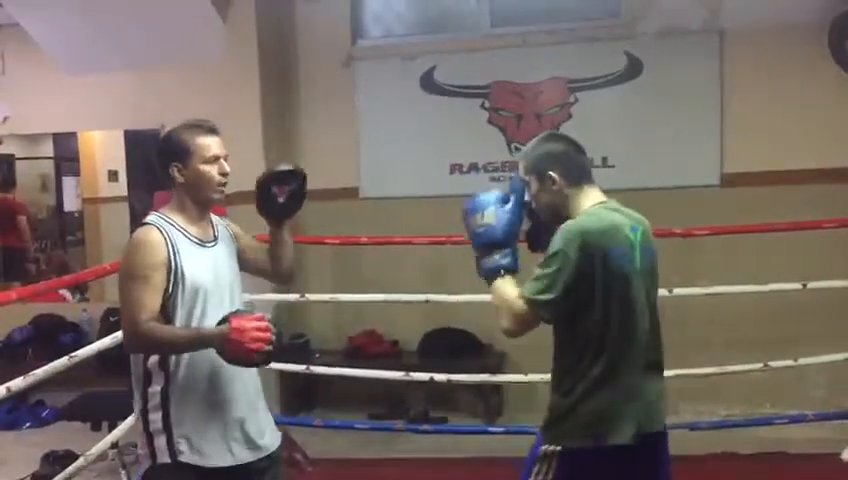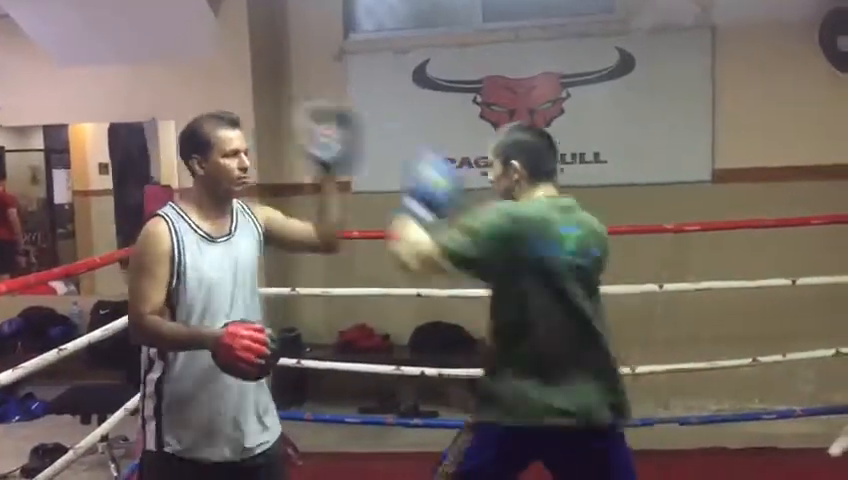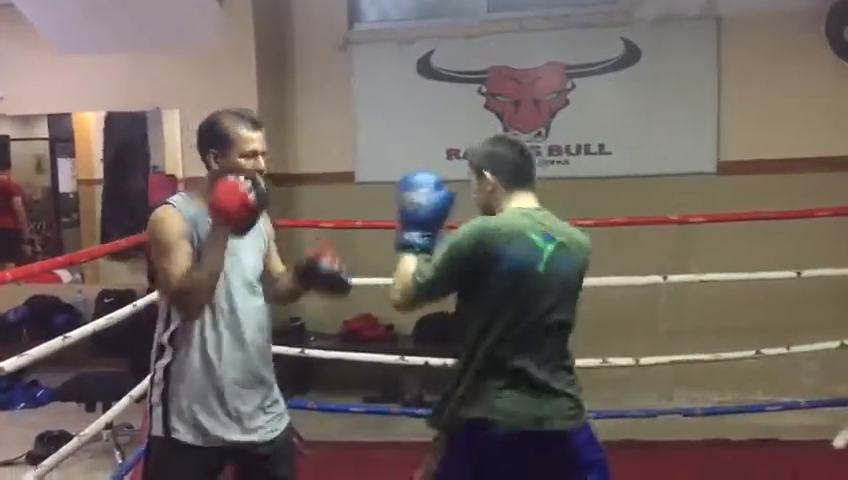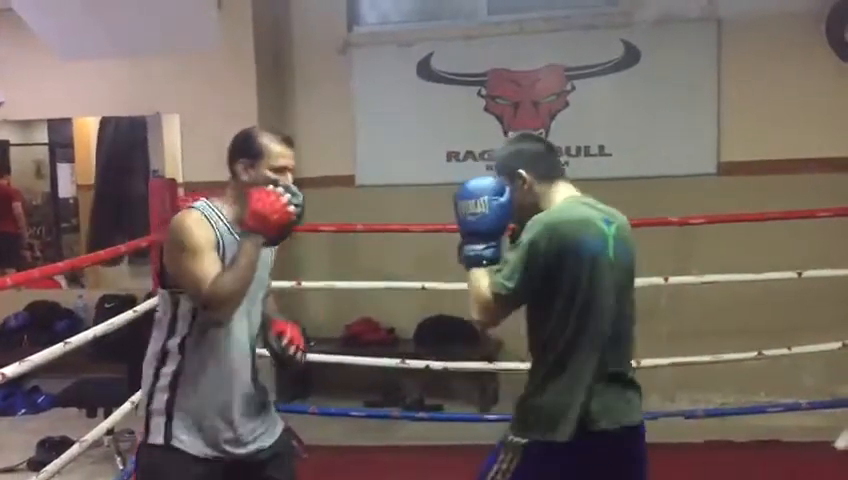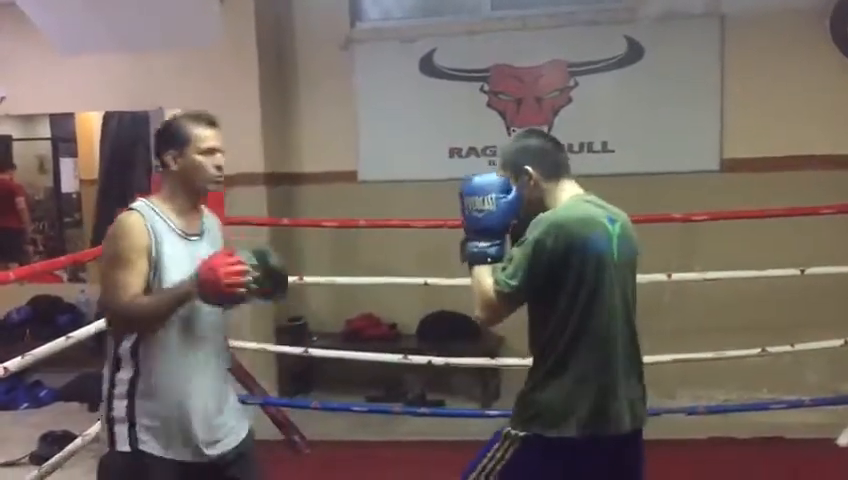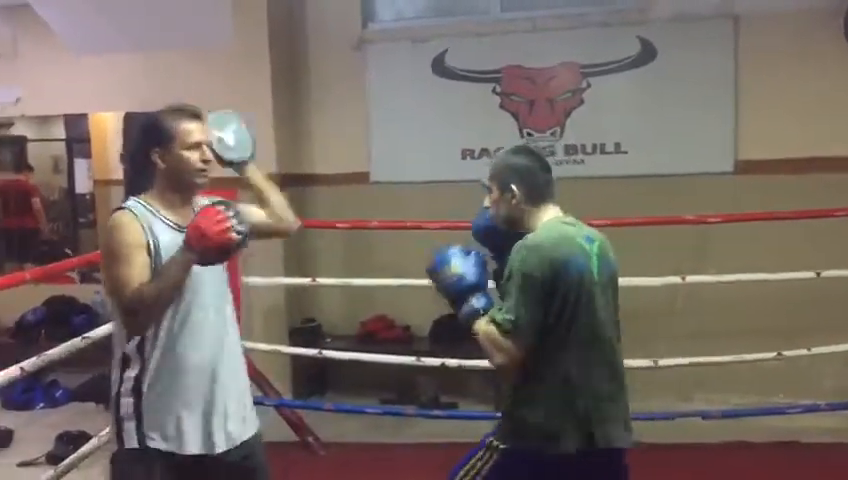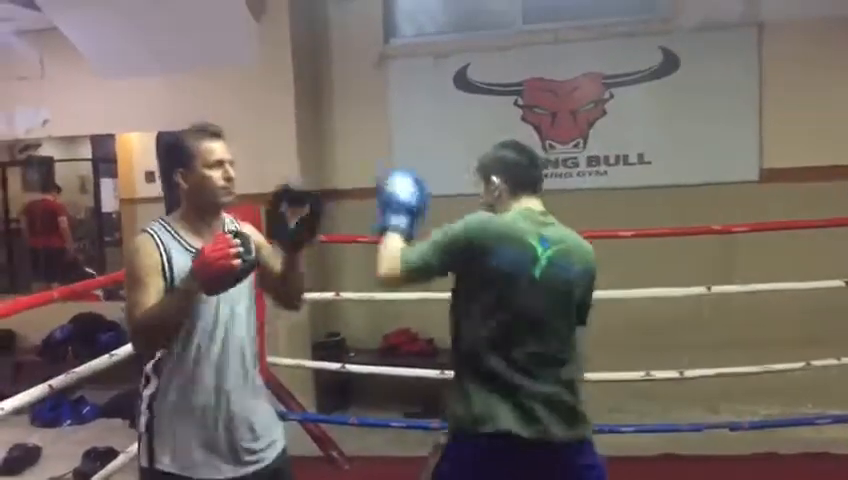
dt=0.3s
person 1, frame 1
left shoulder: (225, 231)
right shoulder: (151, 241)
left elbow: (282, 271)
right elbow: (137, 333)
left wrist: (280, 221)
right wrist: (216, 336)
right hip: (182, 429)
person 1, frame 2
left shoulder: (253, 218)
right shoulder: (162, 232)
left elbow: (326, 239)
right elbow: (142, 324)
left wrist: (328, 174)
right wrist: (212, 339)
right hip: (182, 423)
person 1, frame 3
left shoulder: (256, 215)
right shoulder: (172, 219)
left elbow: (276, 288)
right elbow: (187, 303)
left wrist: (309, 274)
right wrist: (221, 231)
left hip: (256, 399)
right hip: (191, 404)
person 1, frame 4
left shoulder: (266, 229)
right shoulder: (192, 225)
right elbow: (217, 306)
left wrist: (276, 326)
right wrist: (255, 236)
left hip: (247, 410)
right hip: (184, 417)
person 1, frame 5
left shoulder: (211, 222)
right shoulder: (133, 226)
right elbow: (120, 317)
left wrist: (246, 285)
right wrist: (196, 285)
right hip: (147, 419)
person 1, frame 6
left shoulder: (211, 212)
right shoulder: (128, 223)
left elbow: (287, 224)
right elbow: (136, 313)
left wrist: (247, 169)
right wrist: (190, 251)
left hip: (222, 404)
right hip: (155, 417)
person 1, frame 7
left shoulder: (241, 233)
right shoulder: (150, 246)
left elbow: (291, 300)
right elbow: (143, 338)
left wrist: (294, 246)
right wrist: (196, 280)
right hip: (179, 438)
person 2, frame 1
left shoulder: (578, 234)
right shoulder: (636, 225)
left elbow: (515, 321)
left wrist: (495, 254)
right wrist: (543, 233)
left hip: (586, 427)
right hip: (645, 418)
person 2, frame 2
left shoulder: (508, 220)
right shoulder: (593, 231)
left elbow: (413, 255)
left wrist: (417, 204)
left hip: (518, 410)
right hip: (593, 410)
person 2, frame 3
left shoulder: (481, 236)
right shoulder: (576, 244)
left elbow: (402, 297)
left wrist: (414, 235)
left hip: (486, 420)
right hip: (559, 418)
person 2, frame 4
left shoulder: (548, 228)
right shoulder: (616, 223)
left elbow: (485, 313)
left wrist: (477, 246)
left hip: (560, 420)
right hip: (621, 415)
person 2, frame 5
left shoulder: (553, 225)
right shoulder: (617, 221)
left elbow: (487, 310)
left wrist: (482, 240)
right wrist: (526, 232)
left hip: (559, 417)
right hip: (622, 413)
person 2, frame 6
left shoulder: (535, 250)
right shoulder: (595, 243)
left elbow: (506, 355)
left wrist: (470, 300)
right wrist: (508, 264)
left hip: (540, 435)
right hip: (605, 428)
person 2, frame 7
left shoulder: (481, 232)
right shoulder: (579, 252)
left elbow: (389, 272)
left wrist: (395, 219)
left hip: (488, 427)
right hip: (562, 426)
